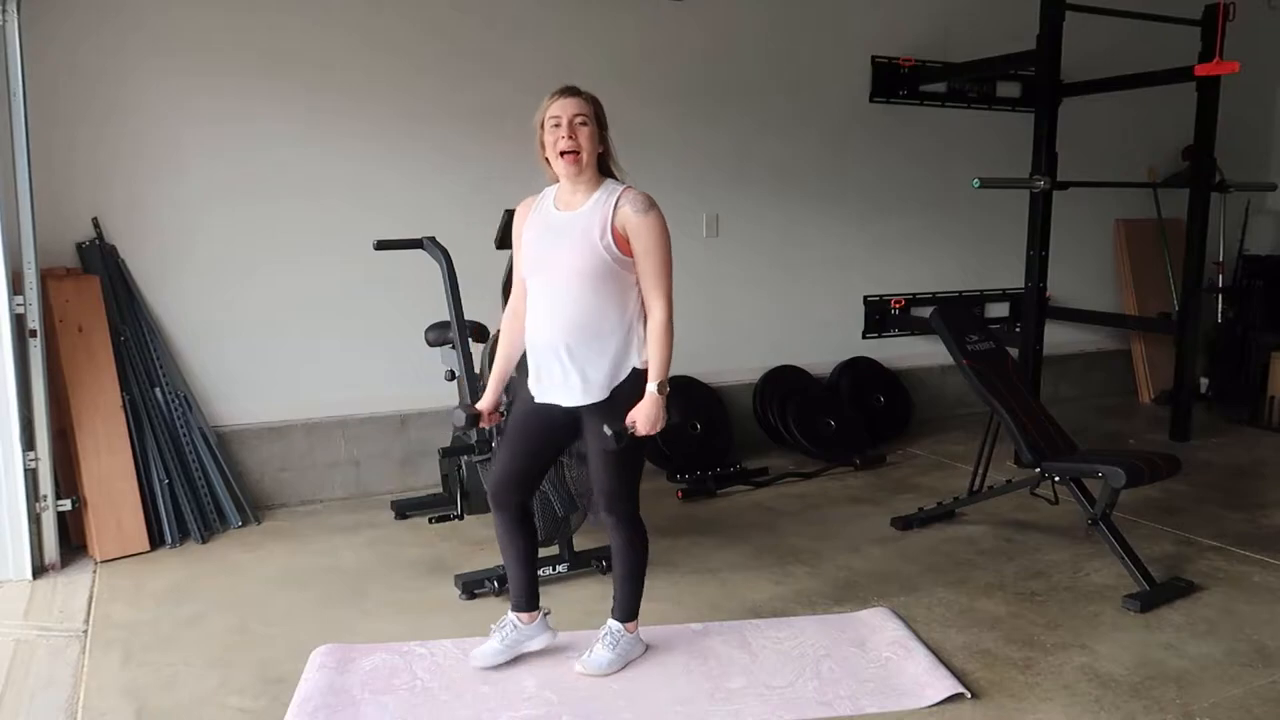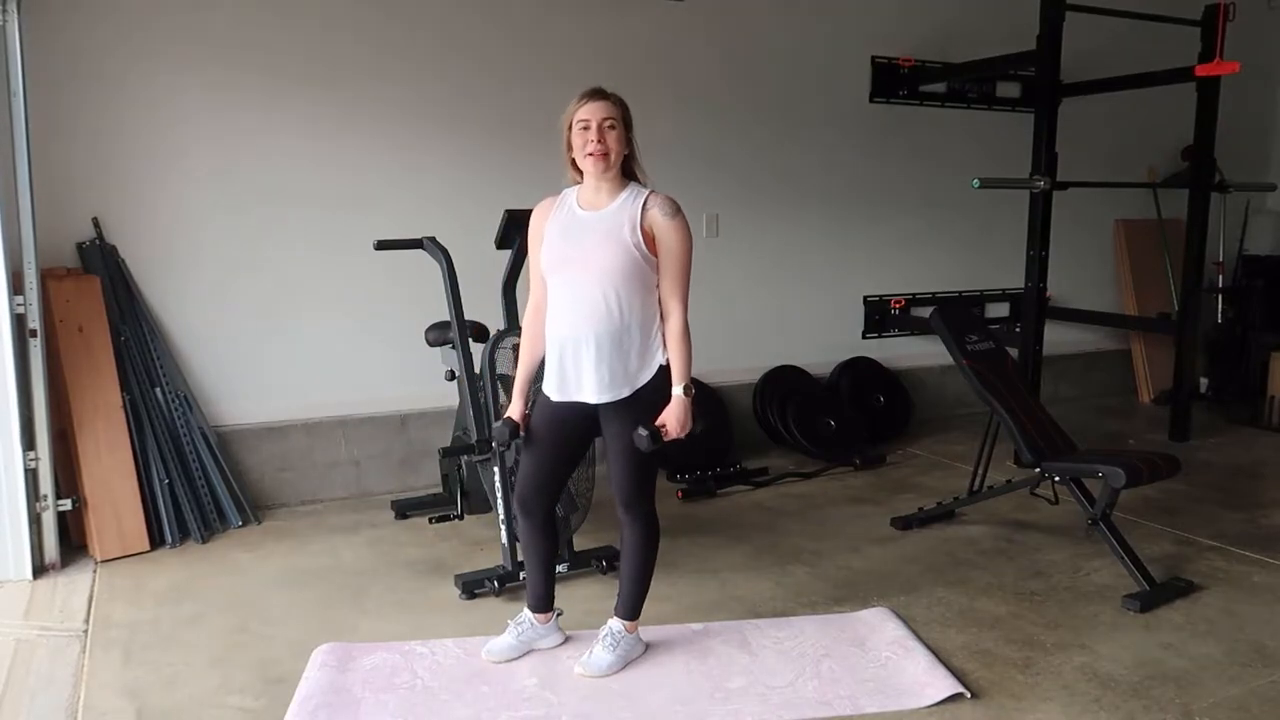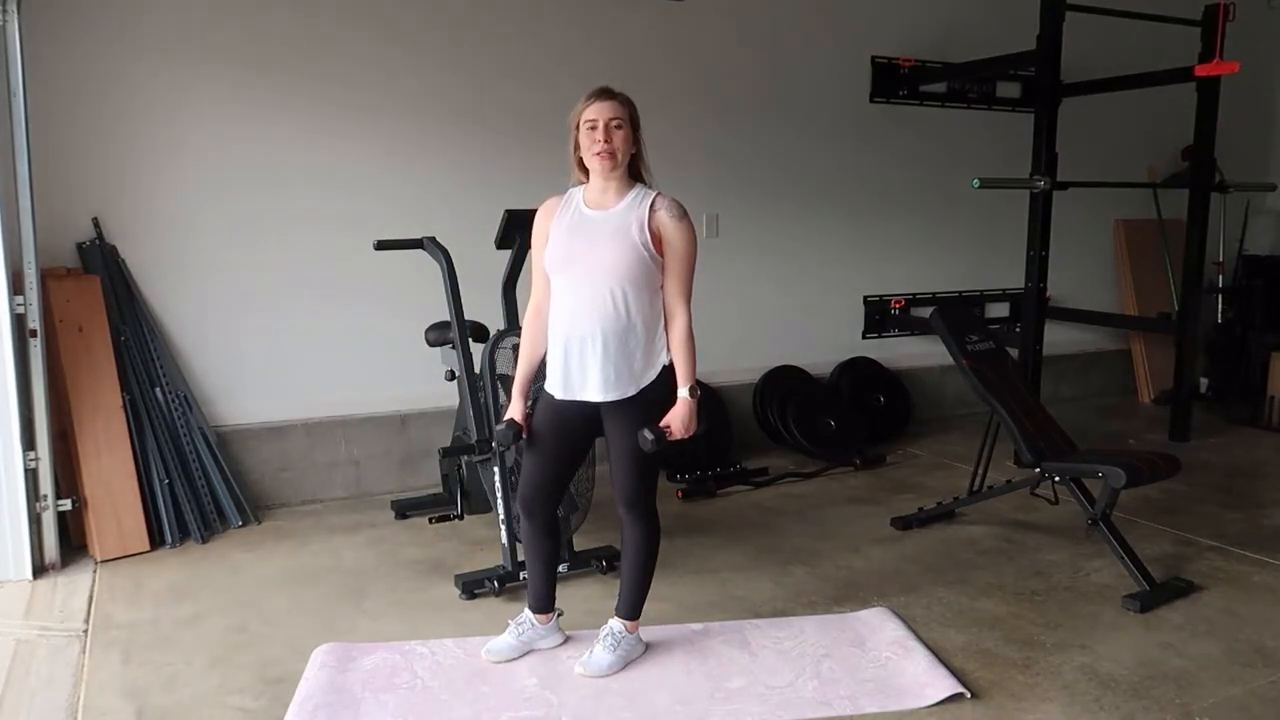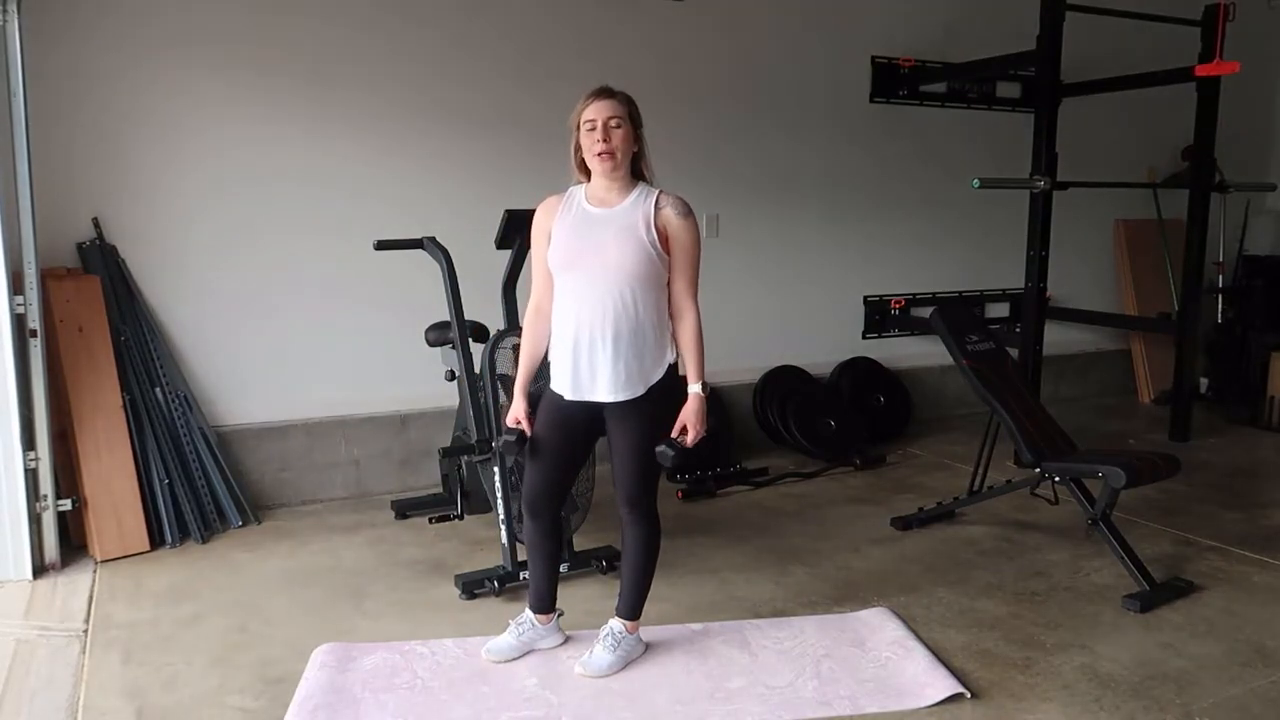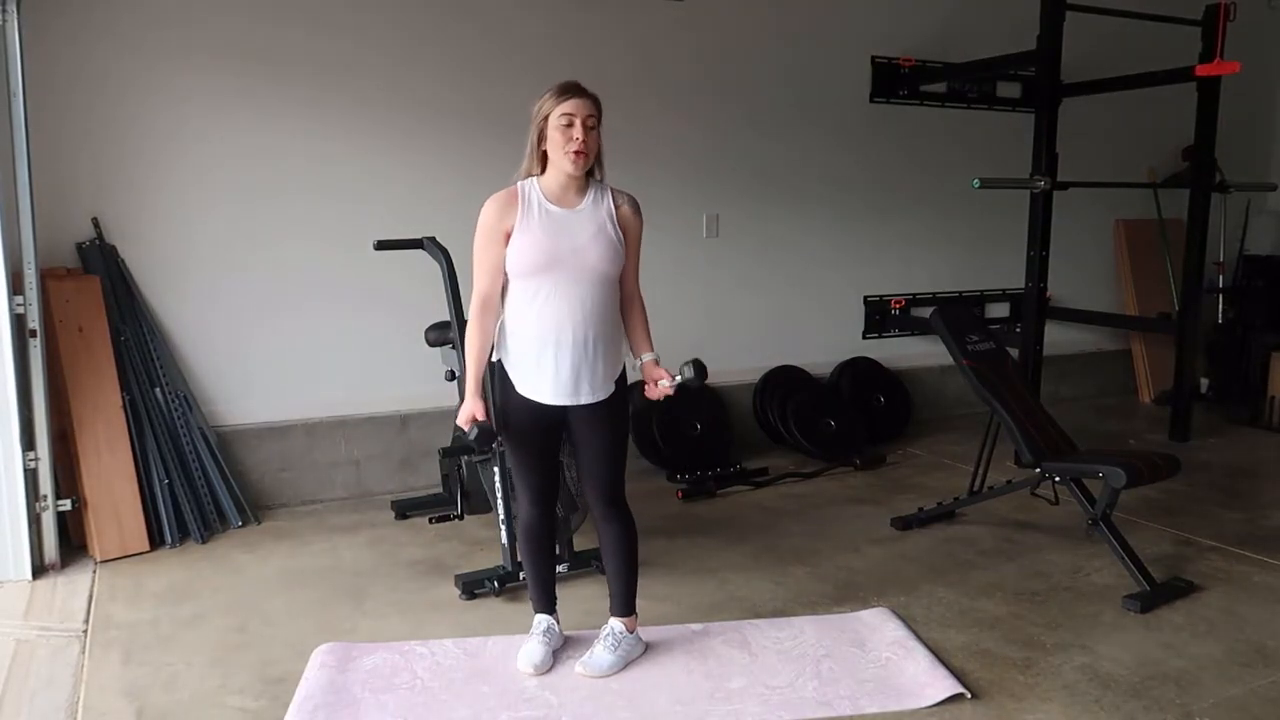
dt=1s
person 1, frame 1
left shoulder: (631, 210)
right shoulder: (529, 213)
left elbow: (658, 309)
right elbow: (519, 305)
left wrist: (654, 390)
right wrist: (493, 387)
left hip: (613, 387)
right hip: (545, 387)
left knee: (616, 507)
right knee: (502, 489)
left ankle: (624, 631)
right ankle: (526, 618)
person 1, frame 2
left shoulder: (656, 213)
right shoulder: (548, 214)
left elbow: (674, 312)
right elbow: (538, 308)
left wrist: (680, 392)
right wrist: (519, 392)
left hip: (634, 387)
right hip: (564, 387)
left knee: (633, 505)
right knee: (530, 496)
left ankle: (625, 630)
right ankle: (540, 618)
person 1, frame 3
left shoulder: (662, 215)
right shoulder: (553, 213)
left elbow: (678, 313)
right elbow: (539, 307)
left wrist: (685, 393)
right wrist: (518, 391)
left hip: (637, 389)
right hip: (566, 387)
left knee: (635, 506)
right knee: (532, 499)
left ankle: (624, 630)
right ankle: (541, 619)
person 1, frame 4
left shoulder: (667, 213)
right shoulder: (553, 212)
left elbow: (684, 308)
right elbow: (540, 306)
left wrist: (695, 390)
right wrist: (519, 390)
left hip: (642, 388)
right hip: (569, 385)
left knee: (636, 505)
right knee: (537, 499)
left ankle: (625, 630)
right ankle: (541, 620)
person 1, frame 5
left shoulder: (621, 209)
right shoulder: (505, 208)
left elbow: (628, 296)
right elbow: (483, 303)
left wrist: (648, 360)
right wrist: (473, 389)
left hip: (600, 385)
right hip: (525, 386)
left knee: (607, 502)
right knee: (534, 504)
left ankle: (624, 627)
right ankle: (545, 621)
